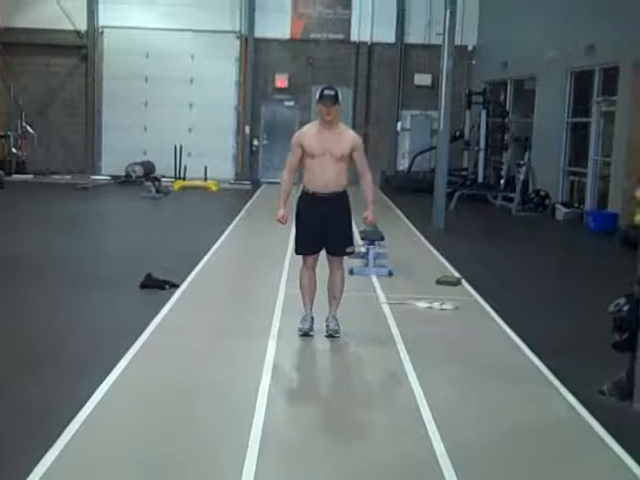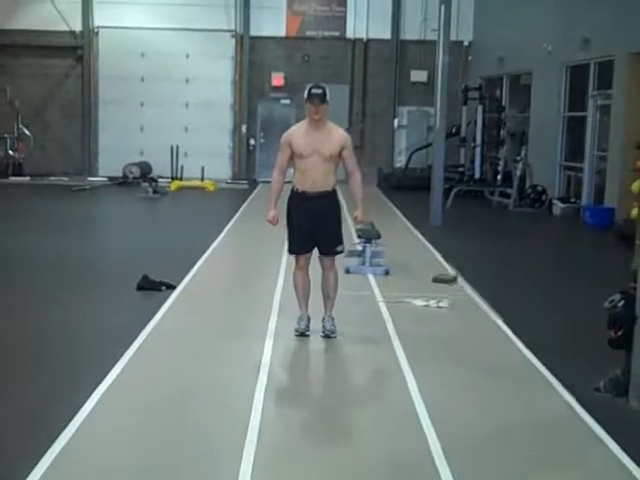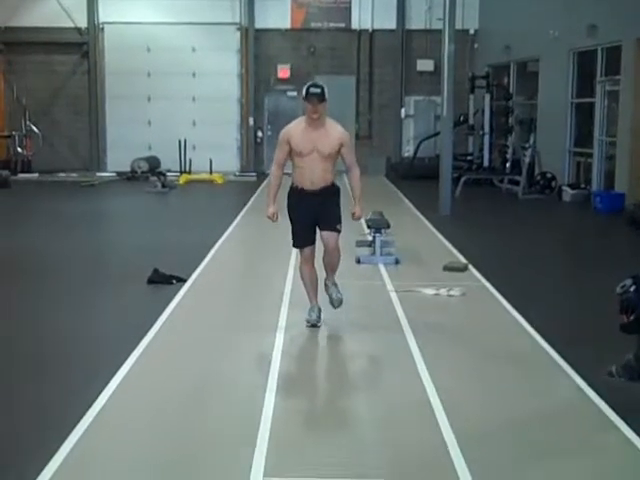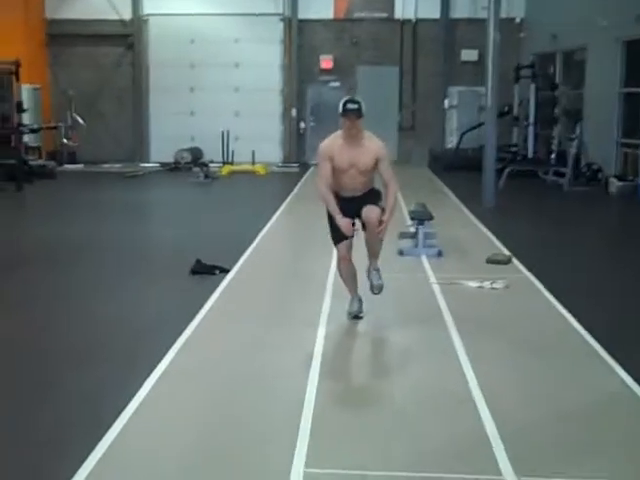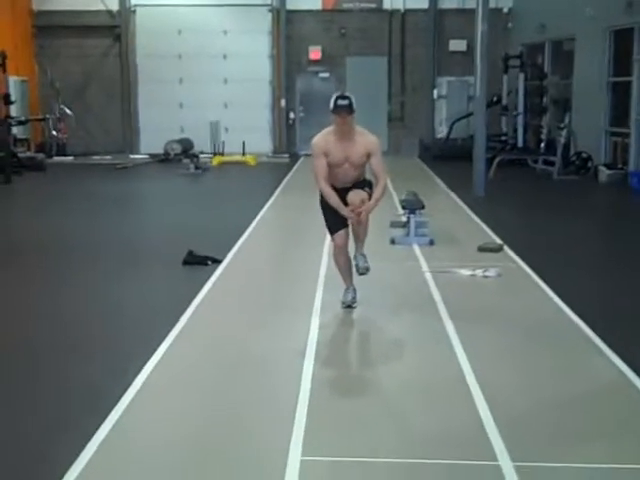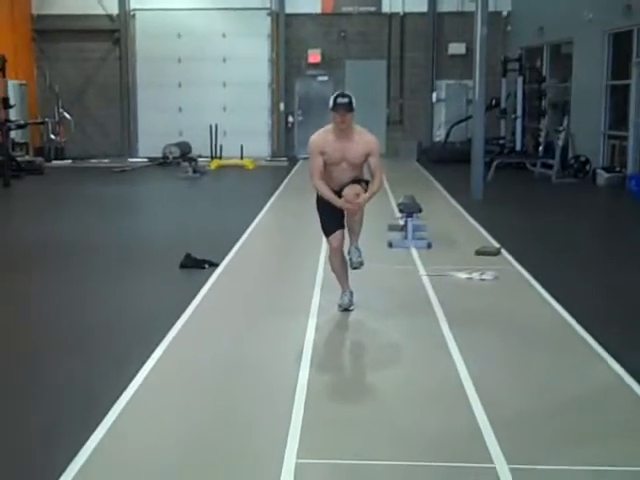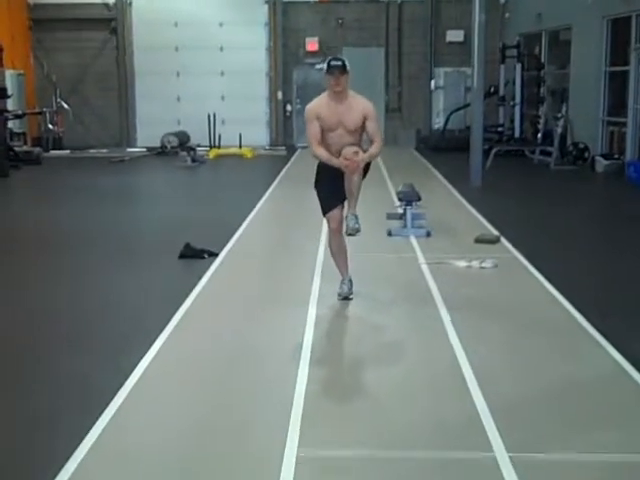
dt=0.7s
person 1, frame 1
left shoulder: (352, 139)
right shoulder: (302, 135)
left elbow: (364, 174)
right elbow: (289, 171)
left wrist: (370, 207)
right wrist: (282, 205)
left hip: (338, 203)
right hip: (309, 201)
left knee: (336, 262)
right knee: (308, 261)
left ankle: (332, 316)
right ankle: (307, 314)
person 1, frame 2
left shoulder: (340, 137)
right shoulder: (291, 135)
left elbow: (354, 173)
right elbow: (279, 171)
left wrist: (359, 206)
right wrist: (272, 206)
left hip: (328, 202)
right hip: (299, 201)
left knee: (328, 263)
right knee: (301, 262)
left ankle: (328, 316)
right ankle: (303, 315)
person 1, frame 3
left shoulder: (339, 134)
right shoulder: (289, 132)
left elbow: (353, 168)
right elbow: (277, 167)
left wrist: (357, 202)
right wrist: (272, 202)
left hip: (328, 195)
right hip: (299, 197)
left knee: (331, 243)
right knee: (306, 254)
left ankle: (331, 281)
right ankle: (314, 306)
person 1, frame 4
left shoulder: (377, 147)
right shoulder: (327, 147)
left elbow: (391, 184)
right elbow: (323, 187)
left wrist: (388, 216)
right wrist: (338, 219)
left hip: (367, 197)
right hip: (339, 201)
left knee: (373, 218)
right knee: (343, 253)
left ankle: (373, 266)
right ankle: (354, 298)
person 1, frame 5
left shoulder: (369, 141)
right shoulder: (320, 142)
left elbow: (382, 179)
right elbow: (322, 182)
left wrist: (372, 204)
right wrist: (342, 210)
left hip: (358, 187)
right hip: (332, 193)
left knee: (358, 200)
right knee: (339, 242)
left ankle: (360, 252)
right ankle: (349, 288)
person 1, frame 6
left shoulder: (368, 141)
right shoulder: (318, 141)
left elbow: (378, 177)
right elbow: (316, 179)
left wrist: (366, 197)
right wrist: (337, 202)
left hip: (356, 190)
right hip: (329, 196)
left knee: (355, 198)
right knee: (334, 244)
left ankle: (355, 246)
right ankle: (346, 291)
person 1, frame 7
left shoulder: (364, 106)
right shoulder: (314, 108)
left elbow: (377, 142)
right elbow: (314, 146)
left wrist: (365, 157)
right wrist: (337, 162)
left hip: (356, 164)
right hip: (328, 168)
left knee: (354, 158)
right knee: (334, 225)
left ankle: (353, 213)
right ankle: (345, 278)
